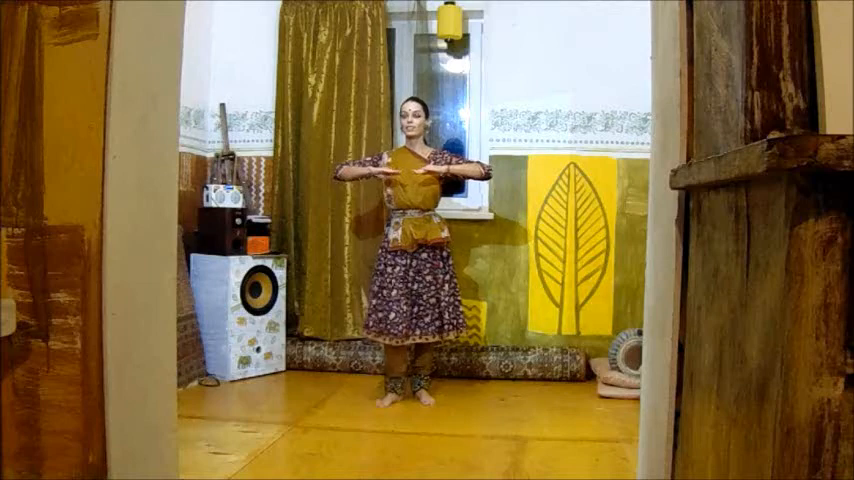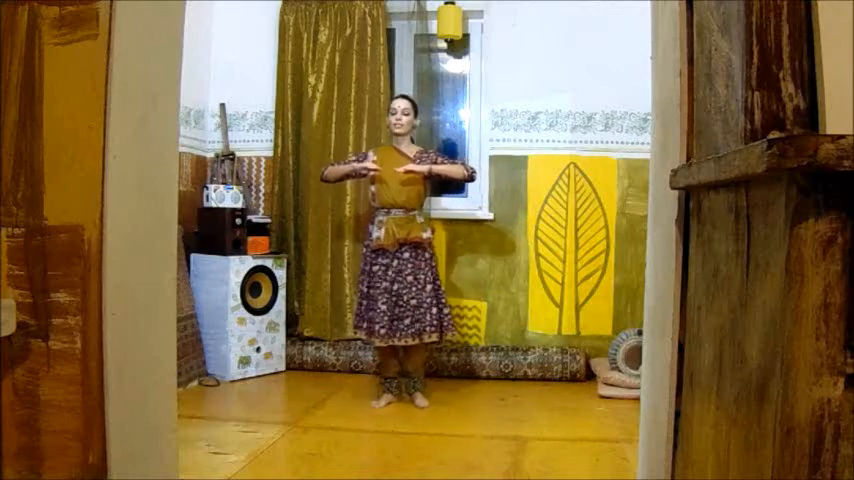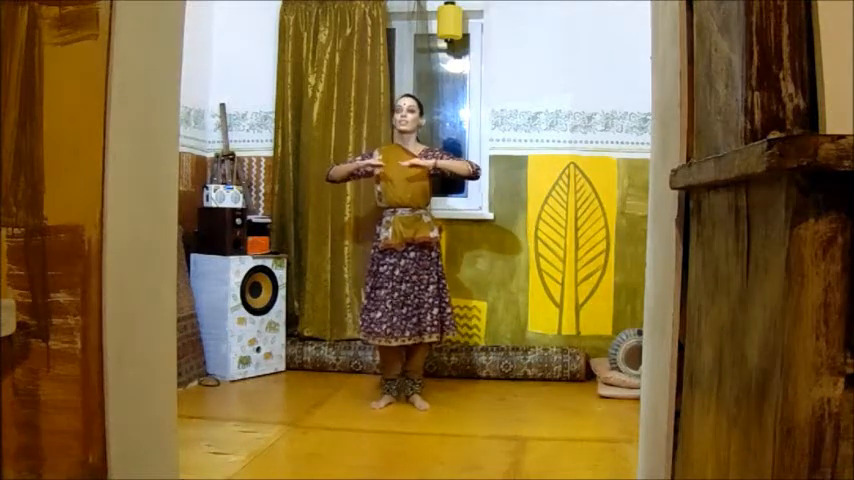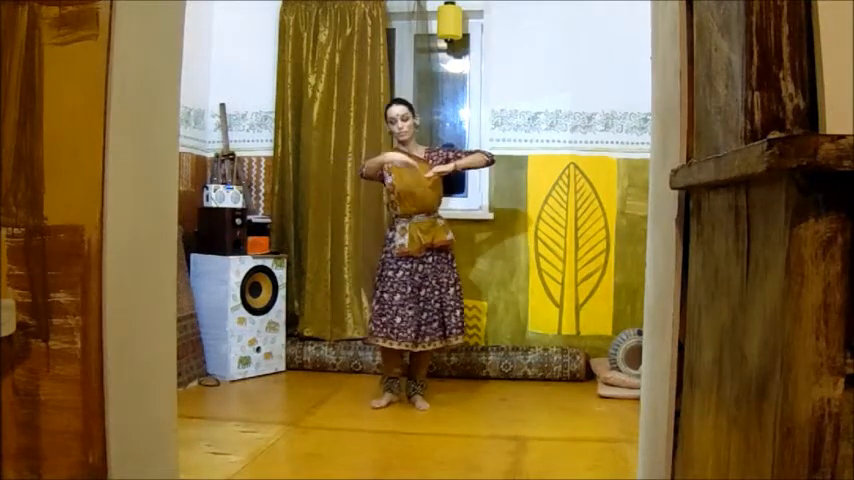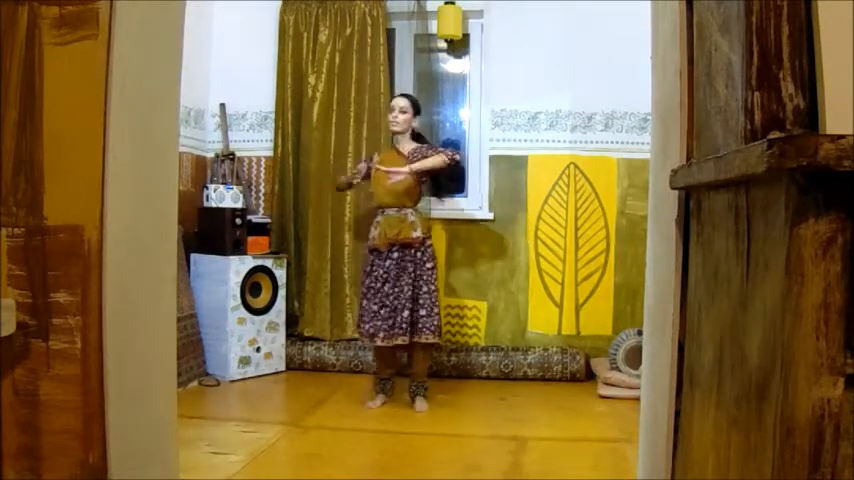
dt=1s
person 1, frame 1
left shoulder: (440, 158)
right shoulder: (386, 158)
left elbow: (485, 171)
right elbow: (339, 172)
left wrist: (444, 169)
right wrist: (372, 171)
left hip: (430, 241)
right hip: (396, 239)
left knee: (428, 312)
right knee: (392, 312)
left ankle: (421, 384)
right ankle: (394, 387)
person 1, frame 2
left shoulder: (426, 157)
right shoulder: (373, 156)
left elbow: (468, 173)
right elbow: (326, 175)
left wrist: (427, 169)
right wrist: (357, 167)
left hip: (414, 240)
right hip: (381, 239)
left knee: (417, 313)
right knee: (381, 314)
left ankle: (415, 386)
right ankle: (389, 386)
person 1, frame 3
left shoulder: (431, 155)
right shoulder: (378, 155)
left elbow: (473, 170)
right elbow: (332, 175)
left wrist: (431, 163)
right wrist: (361, 164)
left hip: (421, 238)
right hip: (388, 237)
left knee: (421, 313)
right knee: (384, 313)
left ankle: (413, 387)
right ankle: (390, 387)
person 1, frame 4
left shoulder: (437, 155)
right shoulder: (385, 162)
left elbow: (486, 158)
right elbow: (365, 170)
left wrist: (451, 167)
right wrist: (390, 157)
left hip: (434, 244)
right hip: (400, 244)
left knee: (431, 318)
right knee: (393, 318)
left ankle: (416, 388)
right ankle: (390, 385)
person 1, frame 5
left shoulder: (422, 153)
right shoulder: (378, 158)
left elbow: (453, 157)
right elbow: (342, 185)
left wrist: (410, 169)
right wrist: (354, 176)
left hip: (412, 238)
right hip: (381, 237)
left knee: (416, 314)
right knee: (379, 315)
left ankle: (418, 390)
right ankle: (383, 387)
